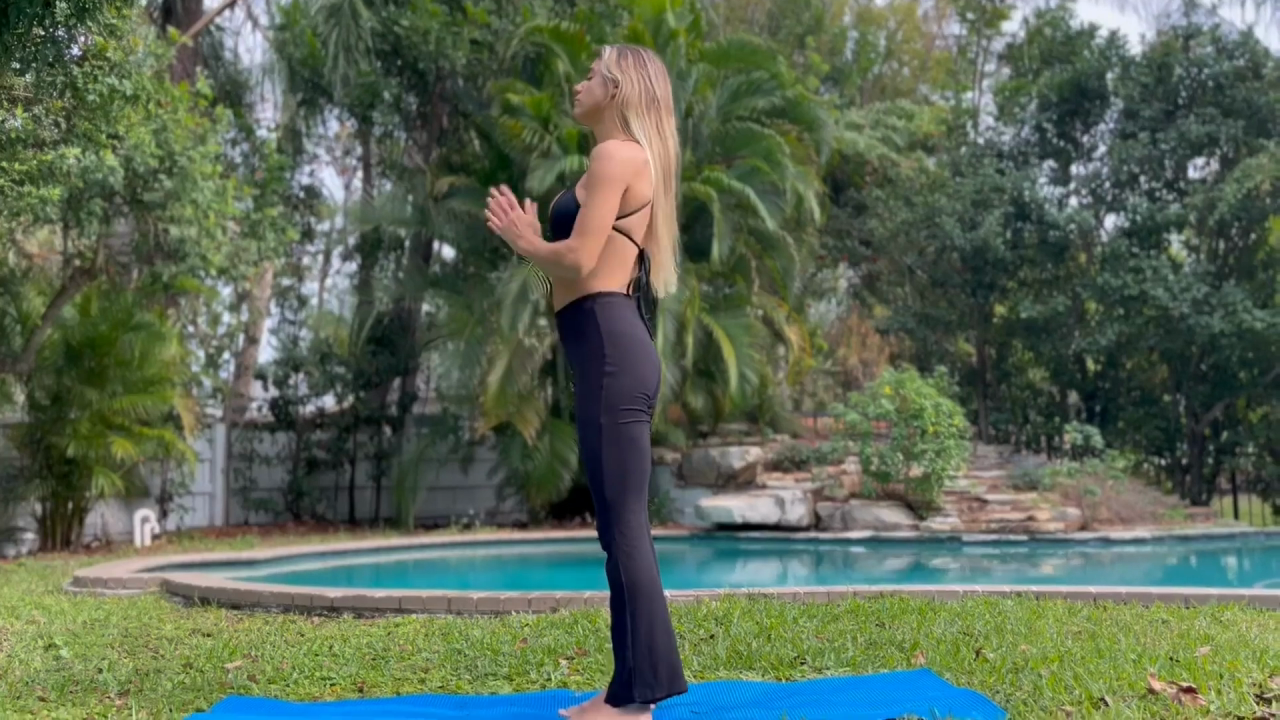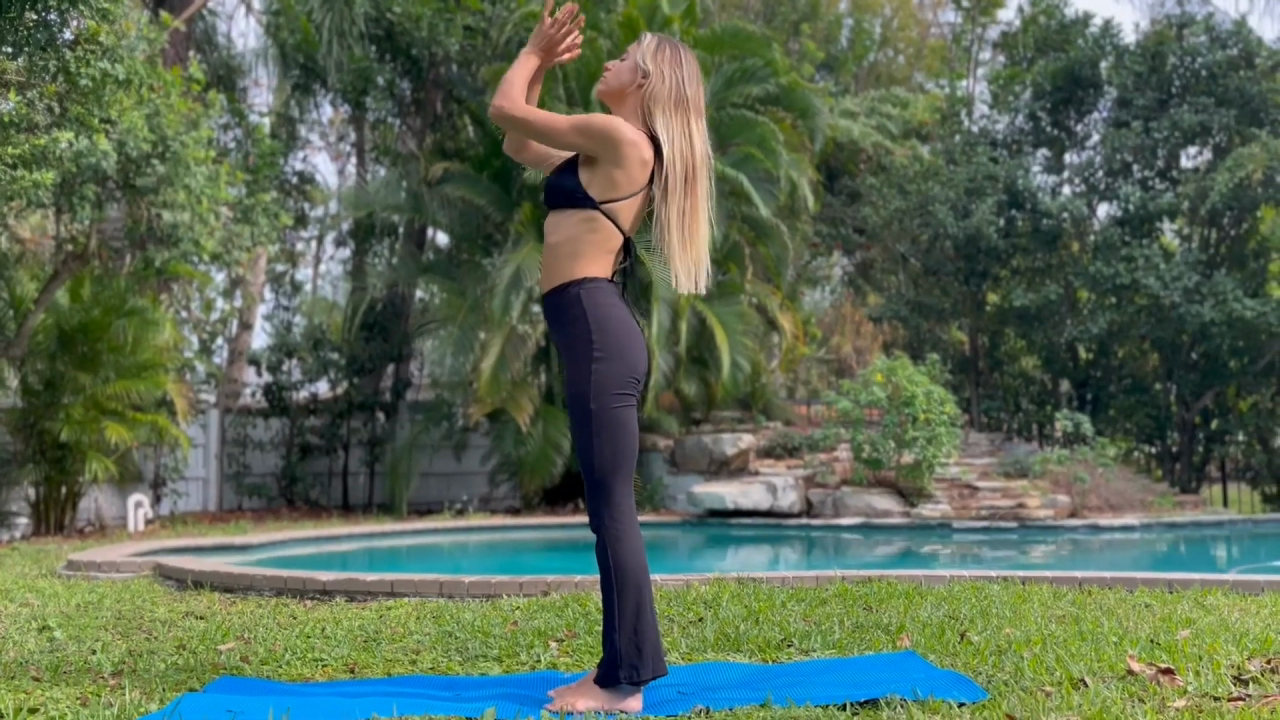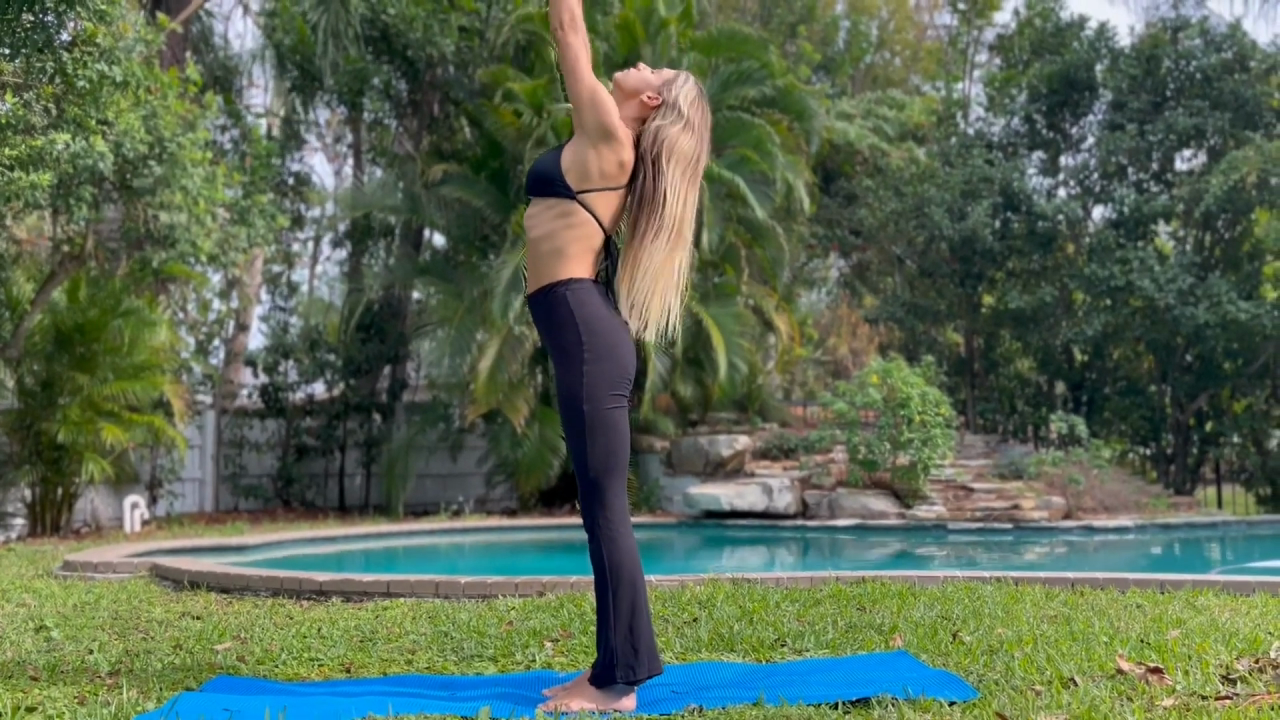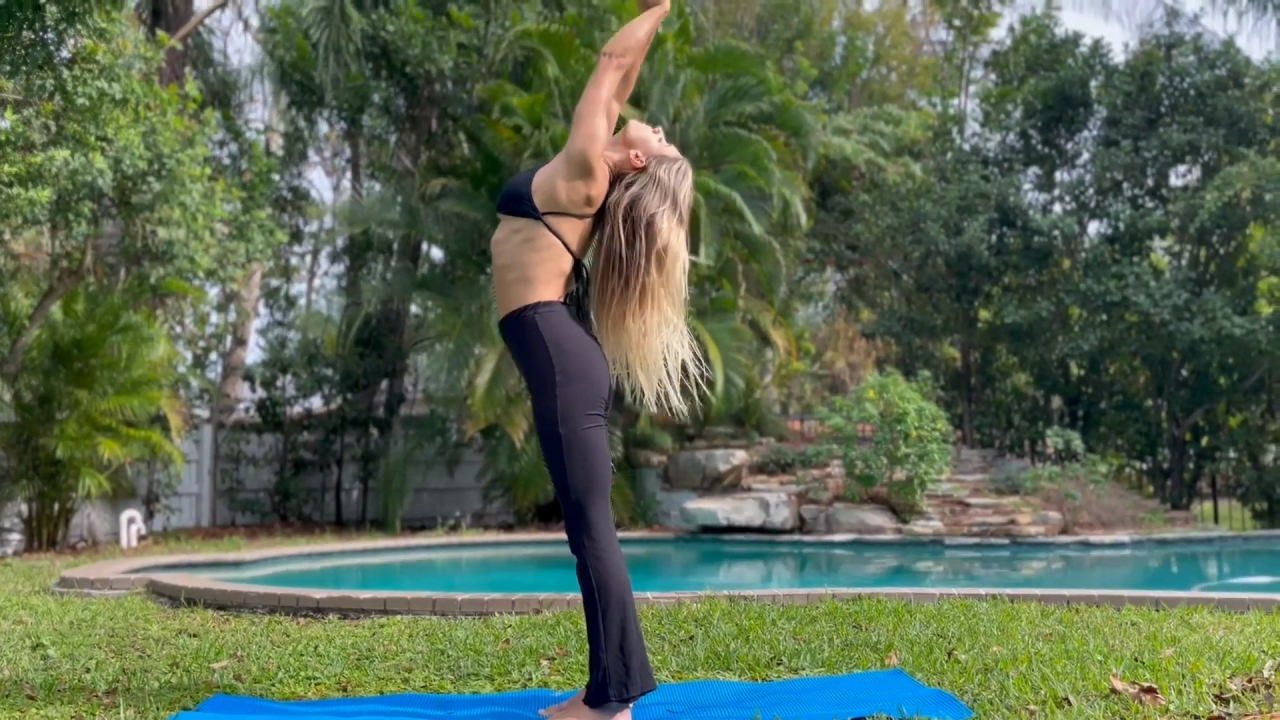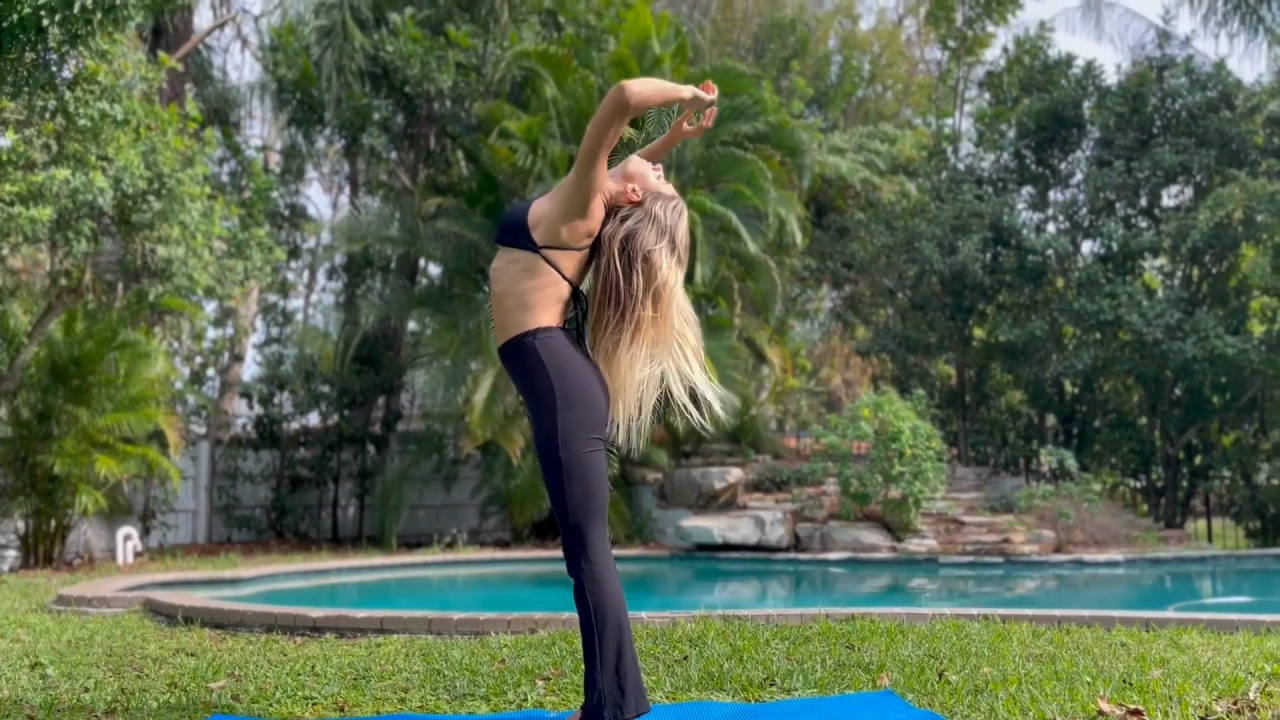
dt=0.7s
person 1, frame 1
left shoulder: (616, 156)
right shoulder: (622, 163)
left elbow: (579, 262)
left wrist: (527, 241)
right wrist: (531, 237)
left hip: (610, 351)
right hip: (609, 351)
left knee: (623, 528)
right knee: (622, 527)
person 1, frame 2
left shoulder: (619, 138)
right shoulder: (605, 150)
left elbow: (504, 108)
right elbow: (519, 143)
right wrist: (541, 63)
left hip: (596, 335)
right hip: (595, 336)
left knee: (611, 509)
right knee: (609, 510)
person 1, frame 3
left shoulder: (608, 134)
right shoulder: (603, 141)
left hip: (585, 333)
right hip: (584, 334)
left knee: (605, 508)
right knee: (601, 508)
person 1, frame 4
left shoulder: (586, 169)
right shoulder: (588, 176)
left elbow: (612, 59)
right elbow: (616, 79)
left hip: (557, 353)
right hip: (563, 356)
left knee: (590, 527)
right knee: (589, 527)
person 1, frame 5
left shoulder: (582, 204)
right shoulder: (593, 209)
left elbow: (620, 96)
right elbow: (613, 161)
left wrist: (685, 96)
right wrist: (679, 132)
left hip: (557, 379)
right hip: (559, 381)
left knee: (587, 548)
right knee: (585, 548)
